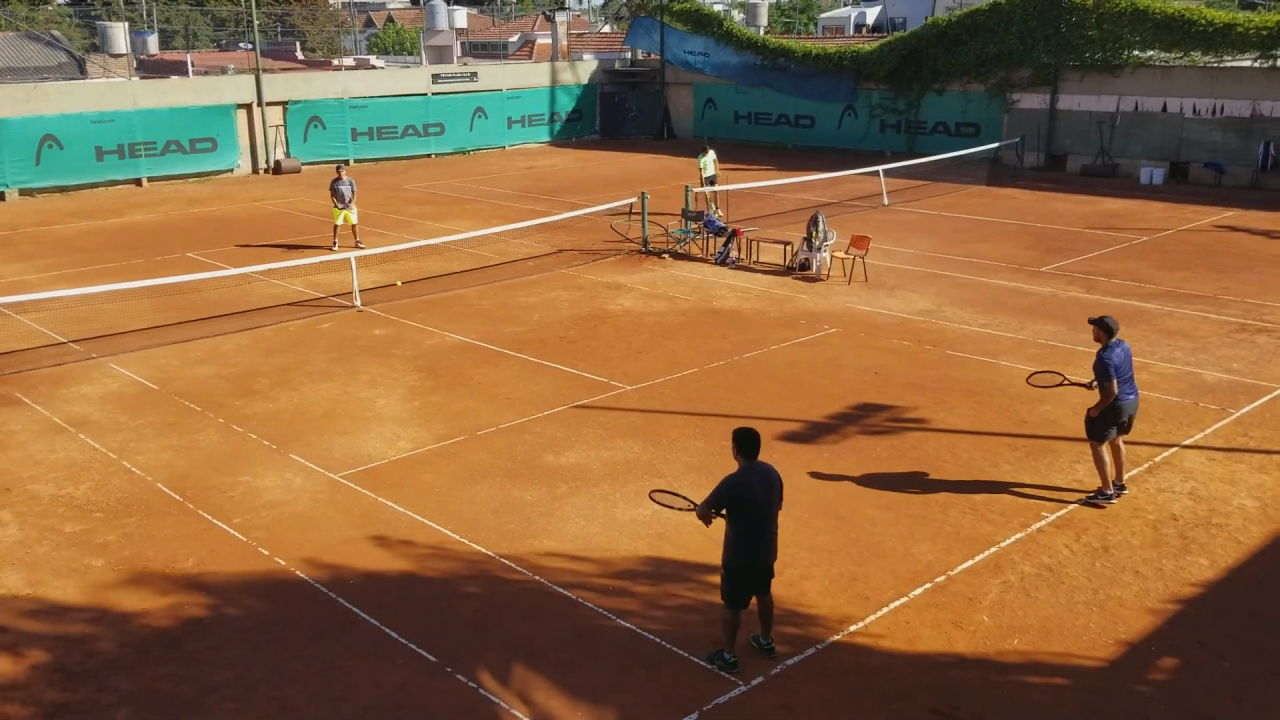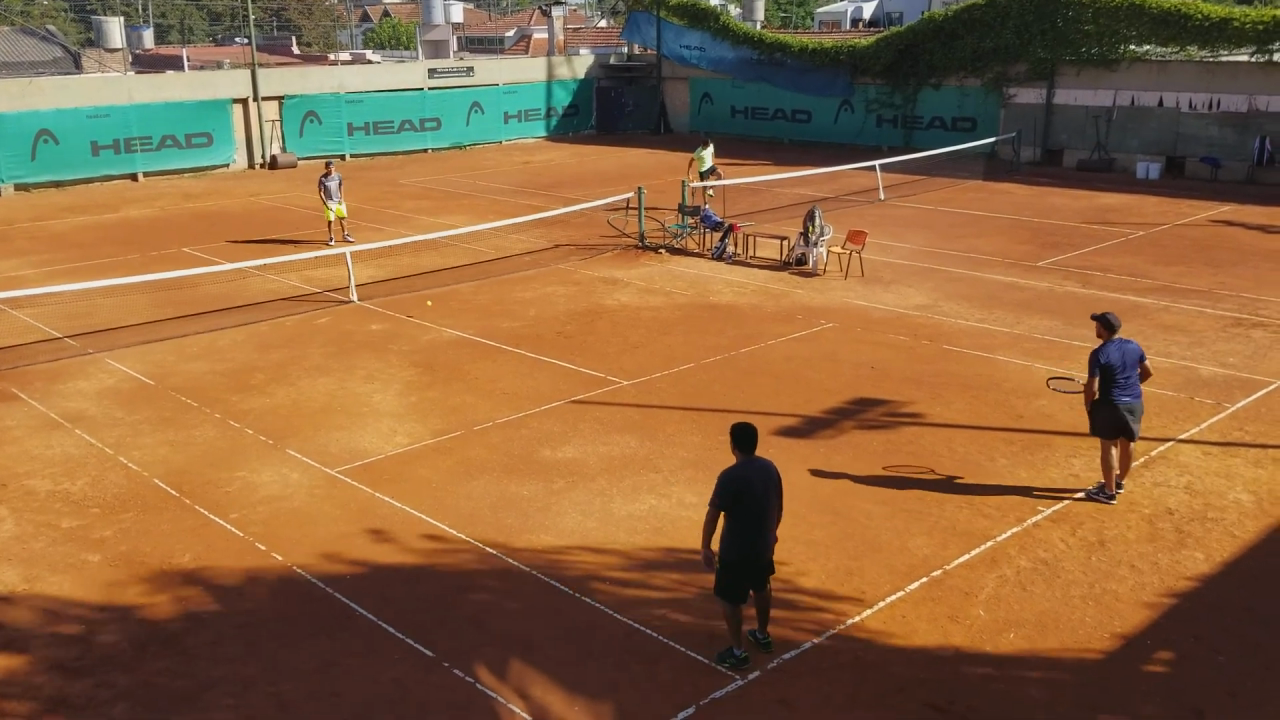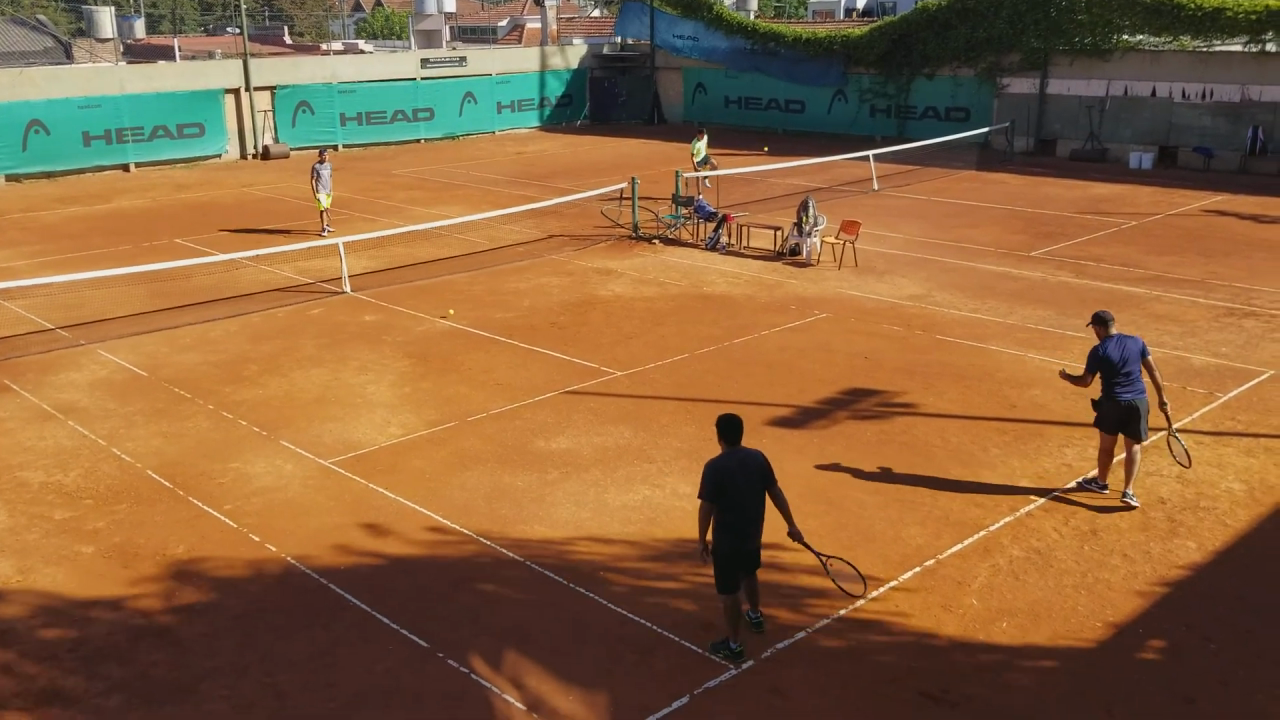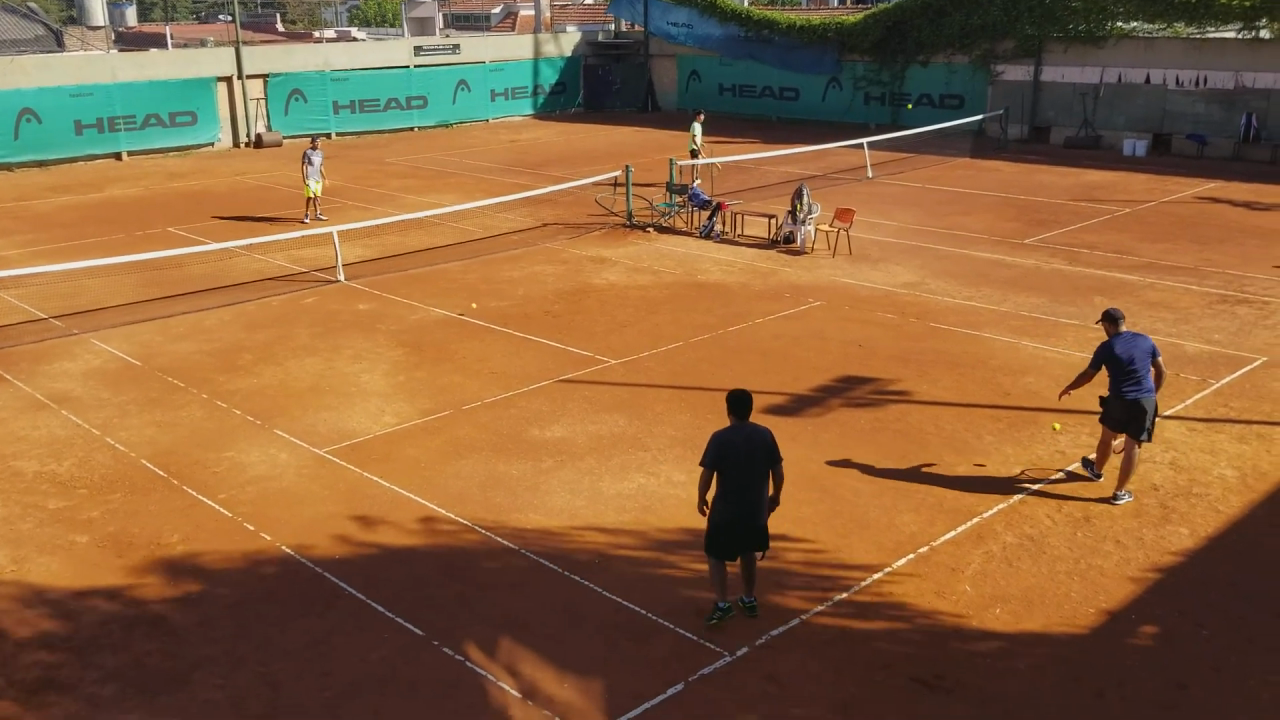
dt=0.4s
person 1, frame 1
left shoulder: (733, 482)
right shoulder: (772, 473)
left elbow: (702, 510)
right elbow: (778, 505)
left wrist: (707, 516)
left hip: (739, 555)
right hip: (766, 550)
left knee: (732, 605)
right knee: (763, 595)
left ankle: (728, 656)
right ankle: (766, 641)
person 1, frame 2
left shoulder: (730, 476)
right shoulder: (770, 468)
left elbow: (713, 514)
right elbow: (779, 505)
left wrist: (705, 548)
right wrist: (772, 532)
left hip: (736, 549)
right hip: (764, 545)
left knee: (730, 598)
right knee: (761, 589)
left ankle: (737, 652)
right ankle: (762, 635)
person 1, frame 3
left shoulder: (714, 467)
right shoulder: (758, 458)
left elbow: (706, 508)
right elbow: (776, 493)
left wrist: (702, 540)
right wrist: (791, 524)
left hip: (726, 539)
right hip: (752, 534)
left knee: (728, 590)
right knee: (748, 574)
left ankle: (733, 645)
right ankle: (755, 616)
person 1, frame 4
left shoulder: (720, 438)
right shoulder: (765, 435)
left elbow: (707, 475)
right elbow: (777, 471)
left wrist: (701, 500)
right wrist: (775, 496)
left hip: (725, 511)
right hip: (756, 509)
left knee: (716, 556)
right knee: (748, 554)
left ankle: (722, 604)
right ankle: (749, 599)
person 2, frame 1
left shoulder: (1105, 357)
right shoulder: (1123, 345)
left elbow: (1112, 391)
left wrist: (1096, 409)
right wrist: (1098, 381)
left hip: (1116, 405)
right hip: (1132, 401)
left knee: (1098, 445)
right knee: (1115, 441)
left ankle: (1107, 492)
right ankle: (1120, 483)
person 2, frame 2
left shoulder: (1099, 354)
right shoulder: (1133, 346)
left elbow: (1092, 387)
right elbow: (1148, 372)
left wrist: (1088, 404)
left hip: (1109, 406)
right hip: (1134, 403)
left knee: (1108, 448)
right knee: (1127, 445)
left ankle: (1109, 491)
right ankle: (1120, 482)
person 2, frame 3
left shoulder: (1099, 350)
right shoulder: (1136, 342)
left elbow: (1086, 381)
right elbow: (1153, 370)
left wrist: (1067, 377)
right wrist: (1162, 398)
left hip: (1112, 403)
right hip: (1138, 402)
left knee: (1107, 445)
right knee: (1134, 447)
left ankle: (1101, 483)
right ankle: (1128, 492)
person 2, frame 4
left shoulder: (1106, 347)
right shoulder: (1146, 341)
left elbow: (1088, 375)
right elbow: (1161, 372)
left wrist: (1067, 389)
right wrist: (1153, 392)
left hip: (1119, 401)
right hip: (1146, 401)
left knee: (1107, 438)
right knee: (1133, 447)
left ankle: (1097, 470)
right ankle: (1120, 492)
